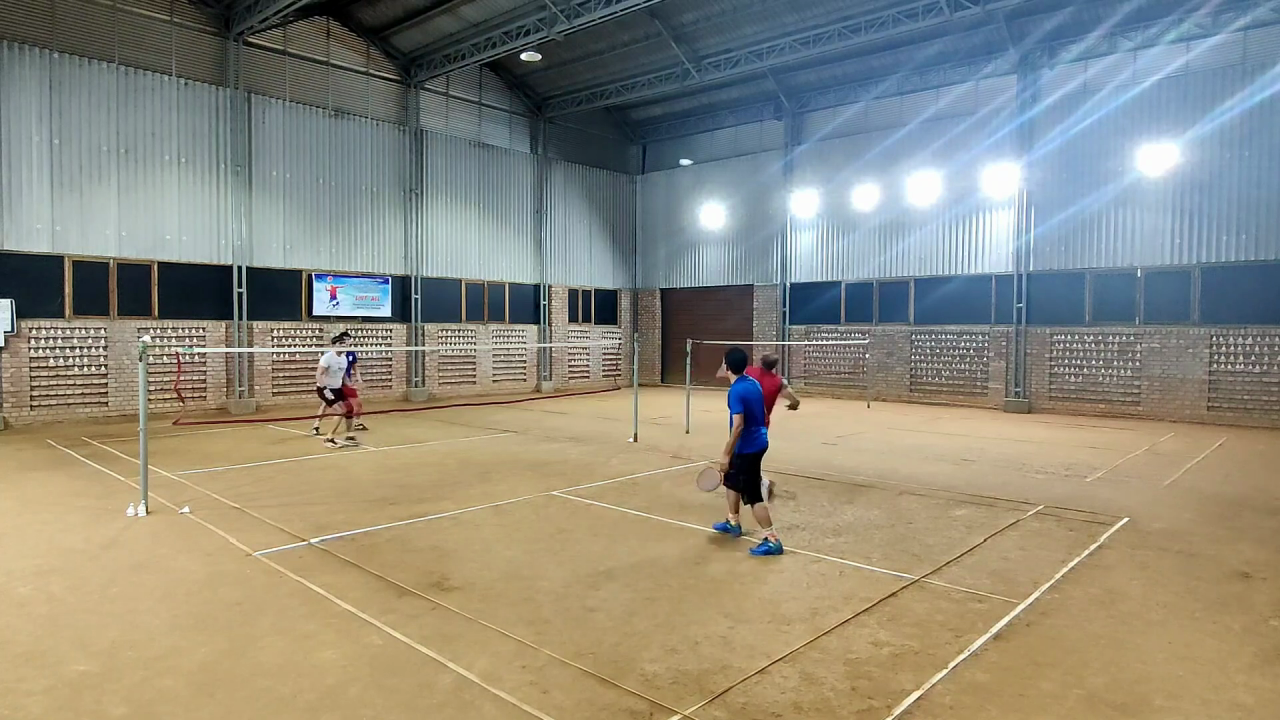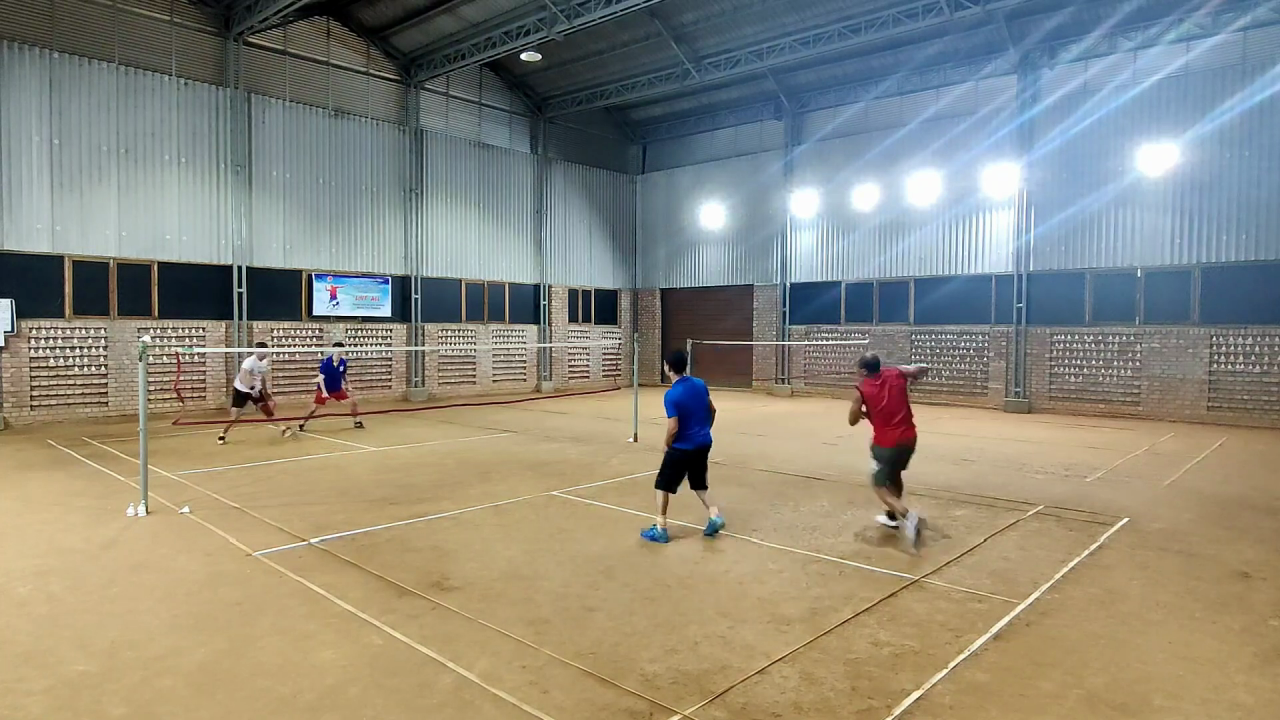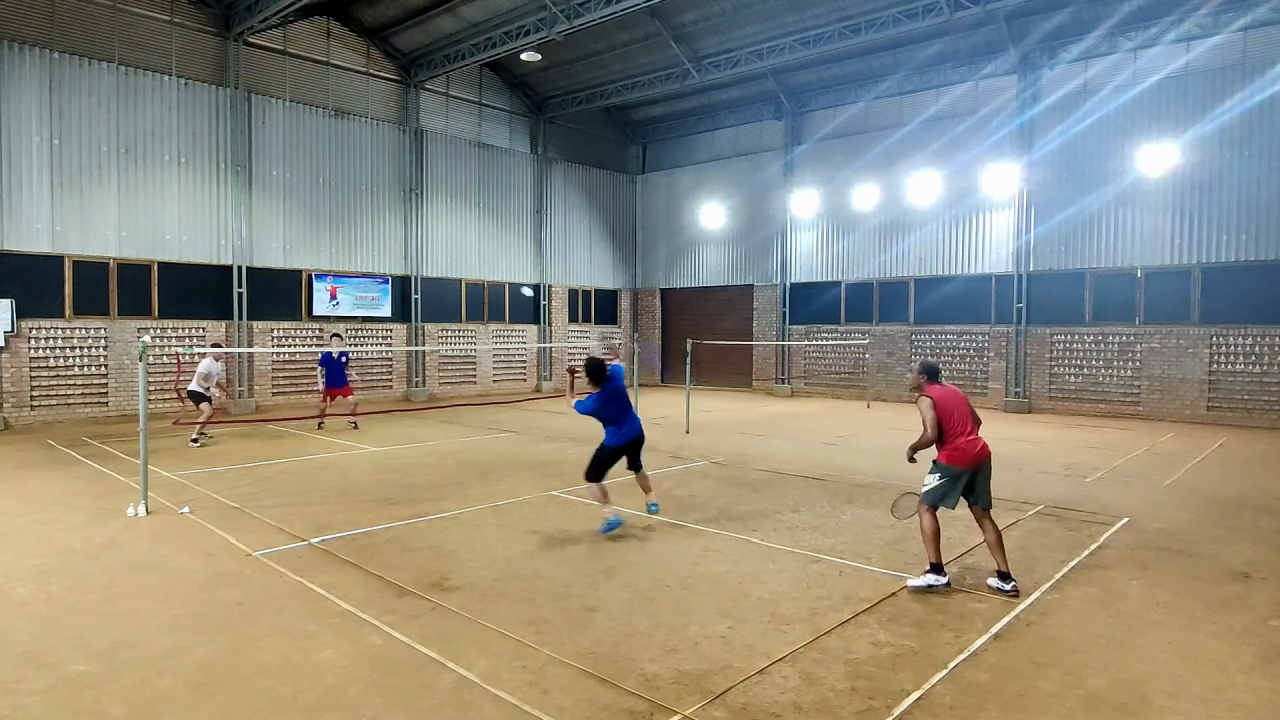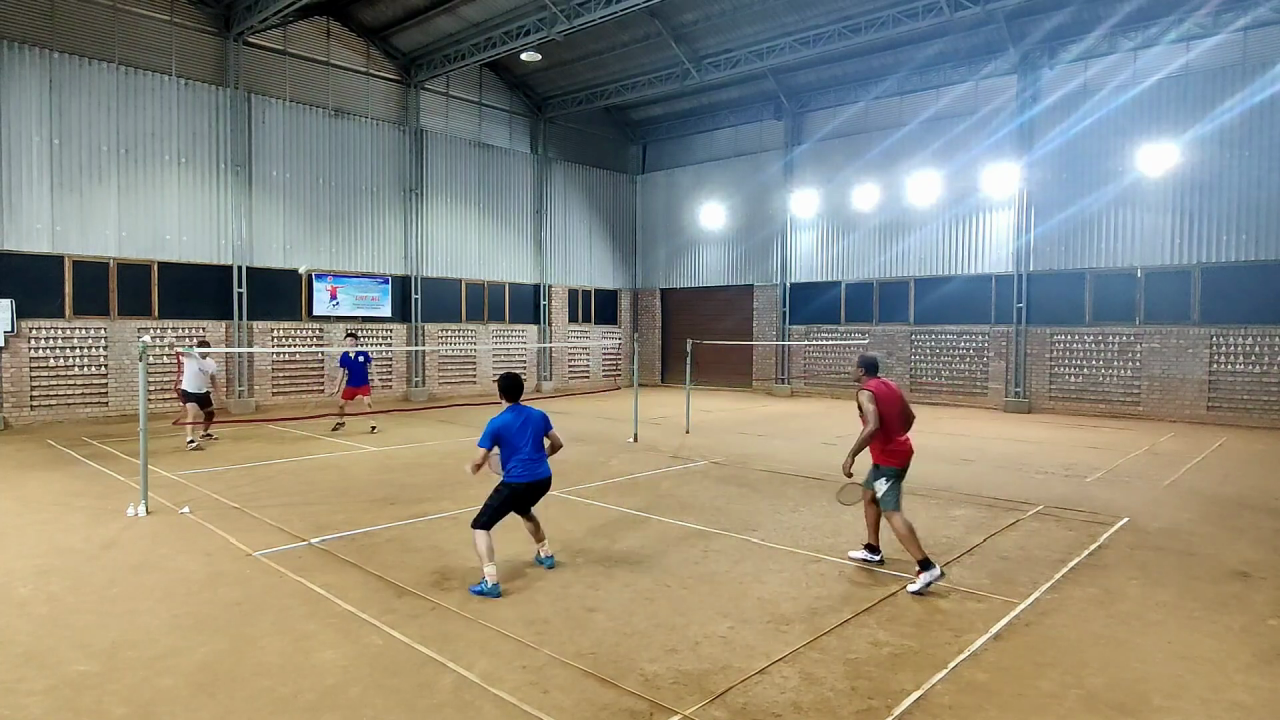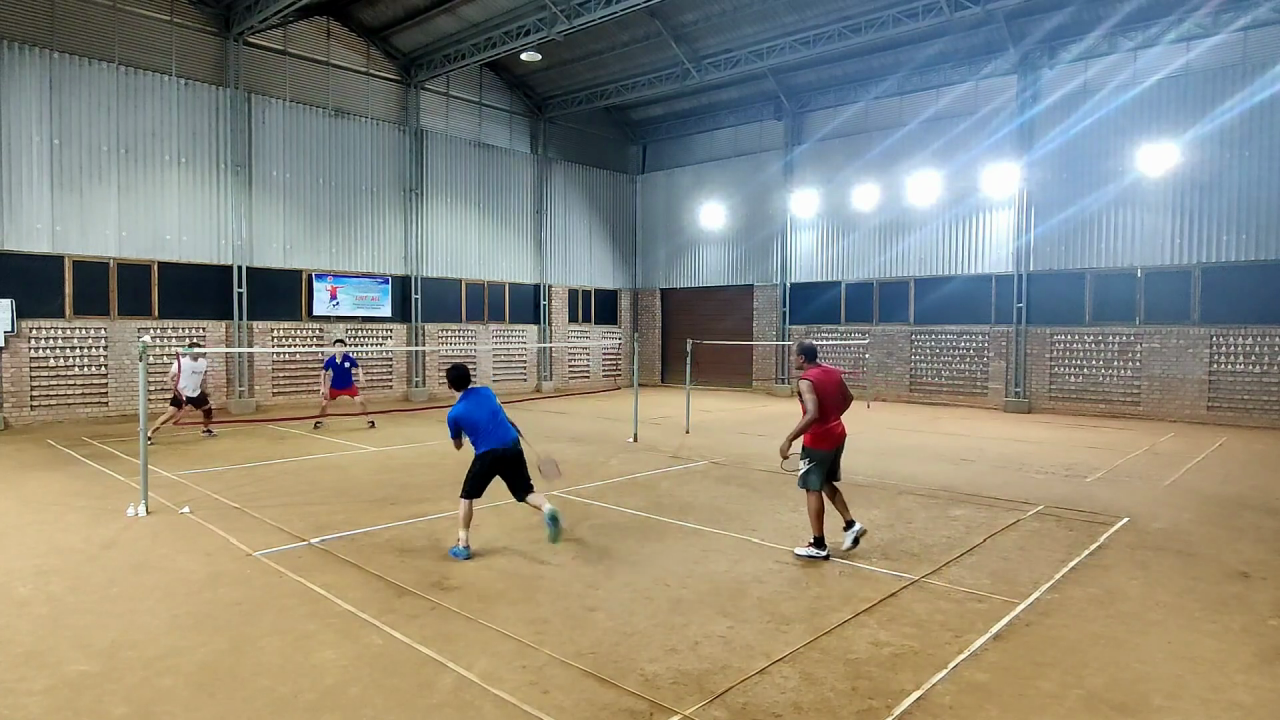
dt=0.7s
person 1, frame 1
left shoulder: (748, 372)
right shoulder: (779, 382)
left elbow: (721, 374)
right elbow: (795, 403)
left wrist: (723, 368)
right wrist: (791, 406)
left ankle: (761, 482)
person 1, frame 2
left shoulder: (861, 390)
right shoulder: (896, 373)
left elbow: (852, 421)
right elbow: (922, 369)
left wrist: (862, 412)
right wrist: (910, 374)
left hip: (886, 442)
right hip: (908, 438)
left knee: (882, 486)
right knee: (893, 474)
left ankle: (907, 516)
right ankle: (892, 516)
person 1, frame 3
left shoulder: (925, 398)
right shoulder: (954, 391)
left elbow: (930, 435)
right elbow: (977, 422)
left wrist: (912, 449)
left hip: (954, 459)
right hip: (980, 454)
left knee: (926, 509)
right knee: (983, 515)
left ankle: (936, 572)
right ankle: (1005, 579)
person 1, frame 4
left shoulder: (865, 392)
right shoulder: (890, 386)
left elbow: (872, 426)
right elbow: (910, 417)
left wrist: (851, 455)
left hip: (887, 457)
right hip: (902, 450)
left knee: (892, 512)
right knee: (869, 494)
left ankle: (927, 567)
right ankle: (872, 550)
person 1, frame 5
left shoulder: (806, 381)
right shoulder: (832, 372)
left elbow: (812, 414)
right elbow: (848, 398)
left wrist: (789, 440)
left hip: (817, 441)
right hip: (837, 435)
left knee: (813, 490)
right knee: (827, 484)
left ankle: (818, 546)
right ankle: (850, 524)
person 2, frame 1
left shoulder: (736, 391)
right shoulder: (753, 383)
left elbow: (738, 426)
right elbow: (763, 414)
left wrist: (726, 455)
left hip: (748, 448)
right hip: (757, 442)
left knee: (752, 495)
right knee: (731, 480)
left ankle: (772, 541)
right ankle: (732, 523)
person 2, frame 2
left shoulder: (672, 395)
right shoulder: (700, 384)
left elbow: (672, 429)
right elbow: (712, 410)
left wrist: (667, 444)
left hip: (683, 446)
right hip: (704, 442)
left knee: (662, 484)
right knee: (699, 484)
left ankle: (660, 528)
right ankle: (714, 516)
person 2, frame 3
left shoulder: (589, 404)
right shoulder: (615, 379)
left elbow: (570, 400)
right elbow: (617, 362)
left wrist: (570, 378)
right wrist: (615, 357)
left hip: (615, 442)
right hip: (636, 434)
left knee: (592, 477)
right knee: (636, 468)
left ankle: (611, 516)
right ankle: (652, 502)
person 2, frame 4
left shoulder: (496, 424)
right shoulder: (538, 415)
left elbow: (479, 461)
right elbow: (558, 444)
left wrist: (472, 469)
left hip: (515, 483)
right hip: (543, 480)
left knee: (480, 526)
right knee: (524, 510)
left ankle: (491, 580)
right ankle: (546, 554)
person 2, frame 5
left shoulder: (454, 414)
right shoulder: (485, 392)
left elbow: (457, 446)
left hip: (488, 454)
right hip: (512, 446)
left knee: (467, 497)
right knee: (526, 492)
left ankle: (462, 545)
right ankle: (548, 510)
